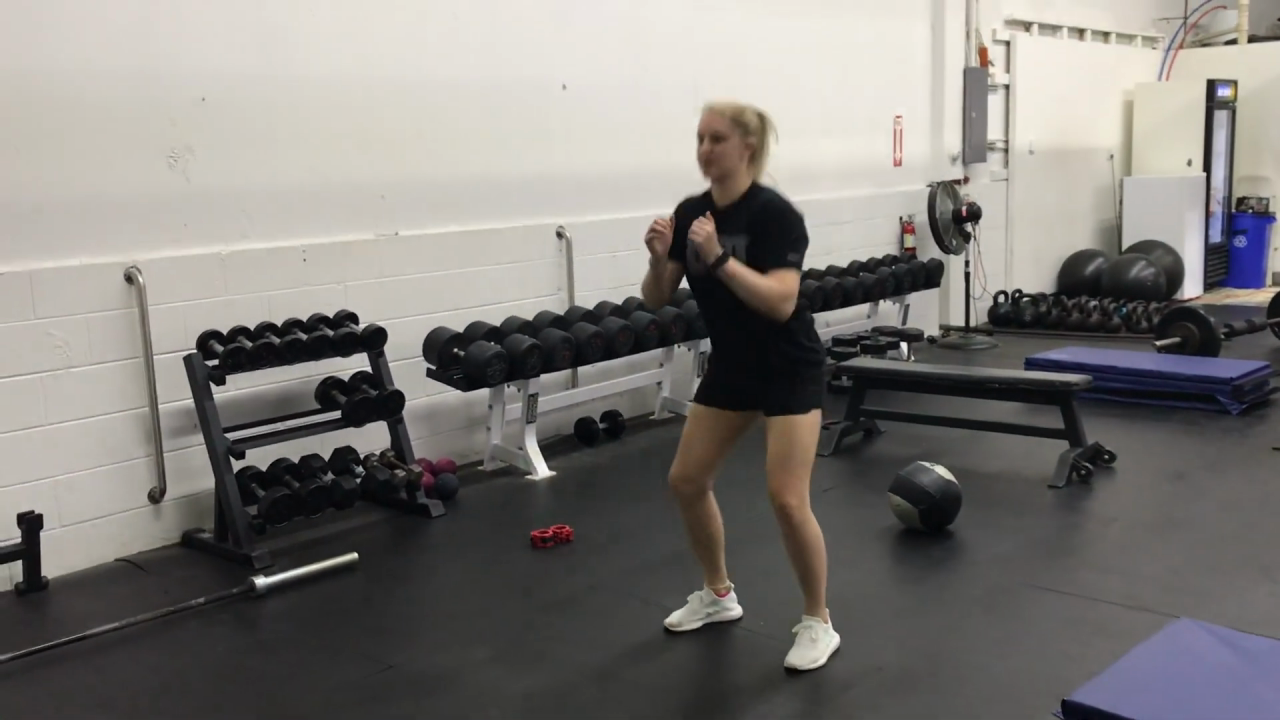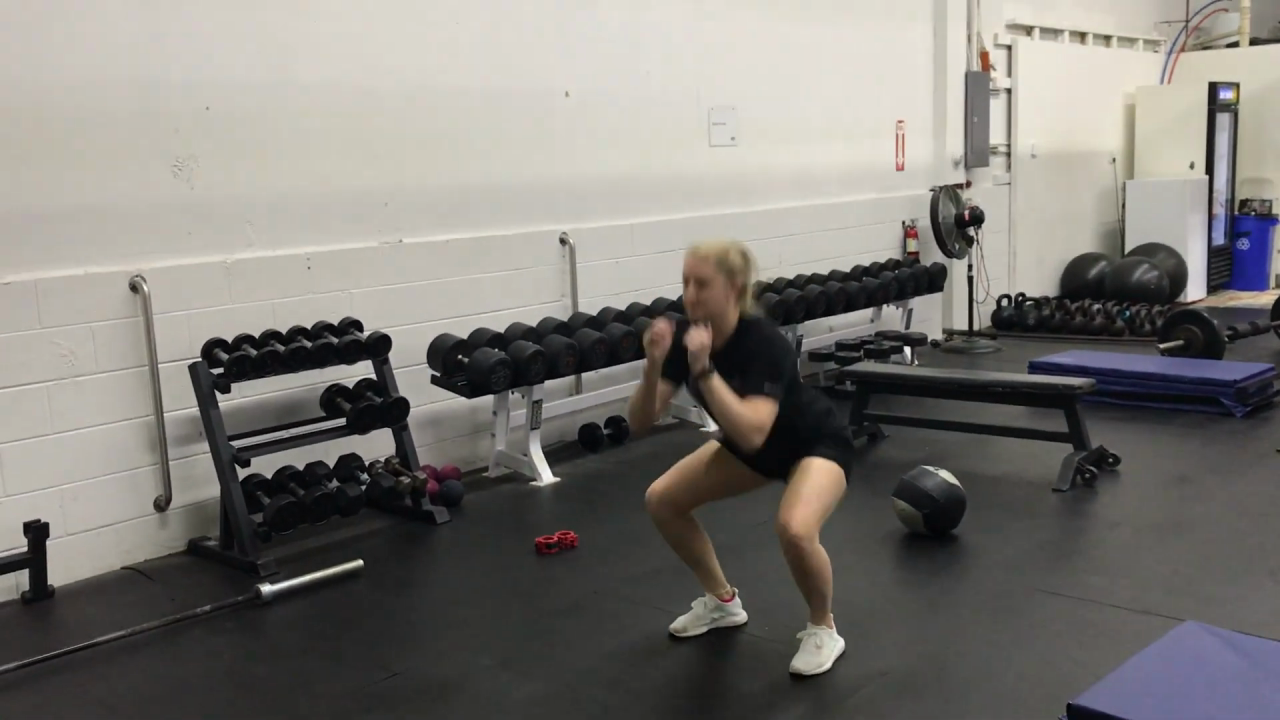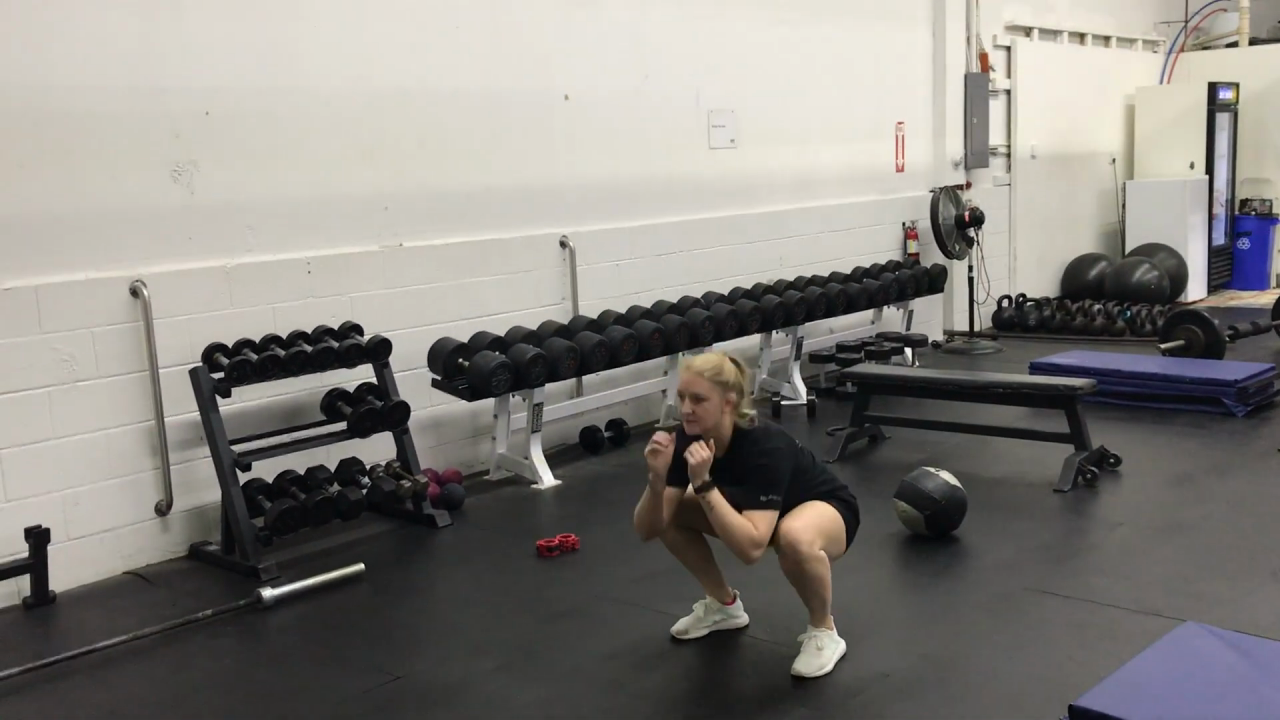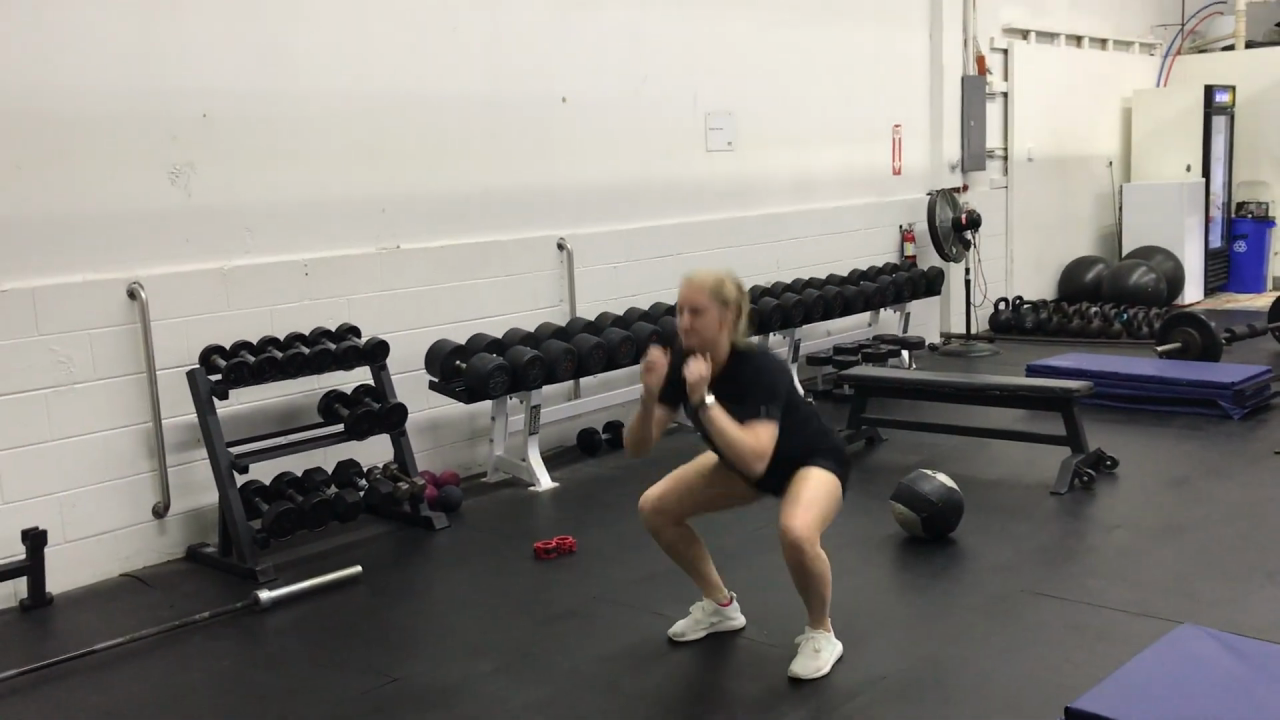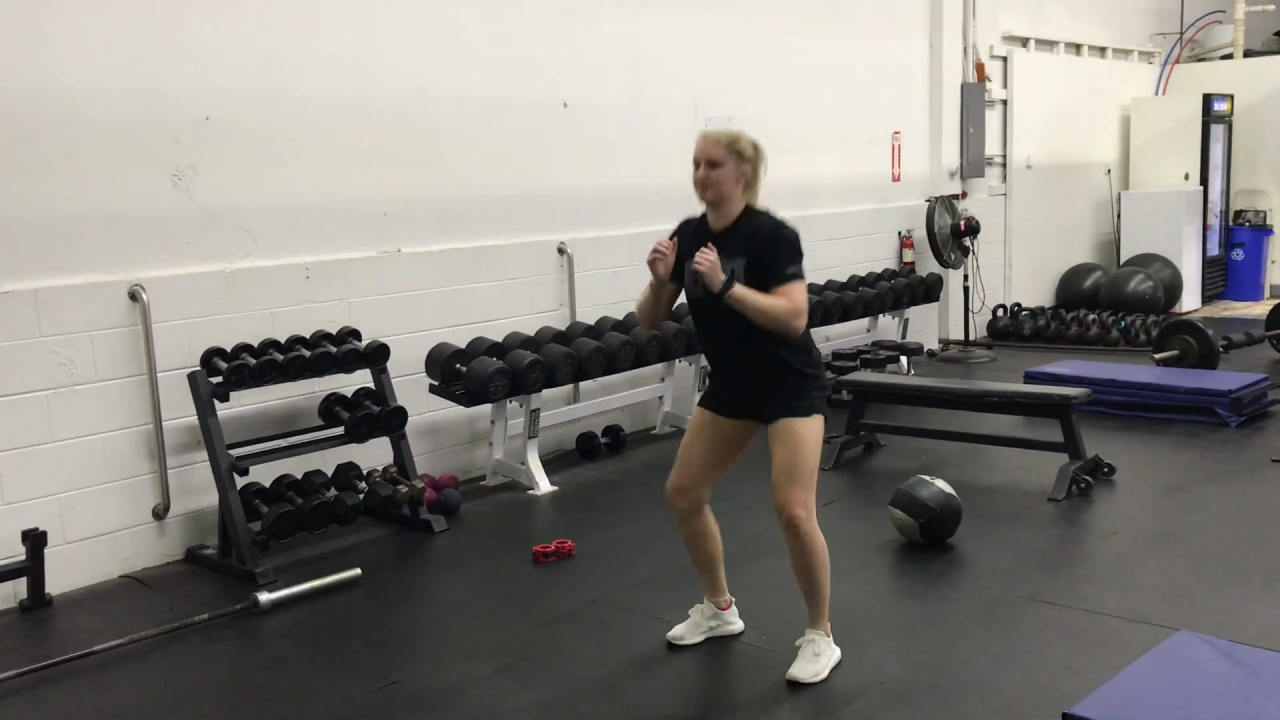
dt=0.3s
person 1, frame 1
left shoulder: (774, 213)
right shoulder: (690, 211)
left elbow: (781, 302)
right elbow: (655, 299)
left wrist: (719, 258)
right wrist: (659, 257)
left hip: (789, 371)
right hip: (727, 369)
left knee: (786, 498)
right knee: (685, 483)
left ankle: (818, 623)
right ankle: (717, 595)
person 1, frame 2
left shoulder: (765, 343)
right shoulder: (685, 339)
left elbow: (750, 435)
right elbow: (640, 421)
left wrist: (705, 371)
right wrist: (653, 367)
left hip: (818, 446)
right hip: (745, 443)
left knee: (795, 529)
right knee: (661, 500)
left ankle: (822, 628)
right ankle: (722, 601)
person 1, frame 3
left shoulder: (765, 446)
right shoulder: (687, 441)
left elbow: (751, 548)
right elbow: (646, 529)
left wrist: (704, 484)
right wrist: (656, 479)
left hip: (825, 506)
left knee: (794, 537)
right knee: (667, 518)
left ankle: (823, 630)
right ankle: (723, 603)
person 1, frame 4
left shoulder: (759, 369)
right shoulder: (682, 361)
left elbow: (755, 461)
right elbow: (637, 446)
left wrist: (704, 400)
right wrist: (650, 393)
left hip: (811, 458)
right hip: (741, 457)
left knee: (795, 534)
right knee: (654, 507)
left ankle: (821, 634)
right ankle: (719, 603)
person 1, frame 5
left shoulder: (771, 234)
right shoulder: (687, 236)
left elbow: (794, 317)
right elbow: (649, 321)
left wrist: (724, 284)
right wrist: (660, 279)
left hip: (792, 387)
right hip: (730, 386)
left knee: (793, 510)
right knee: (682, 495)
left ankle: (820, 636)
right ankle: (719, 608)
